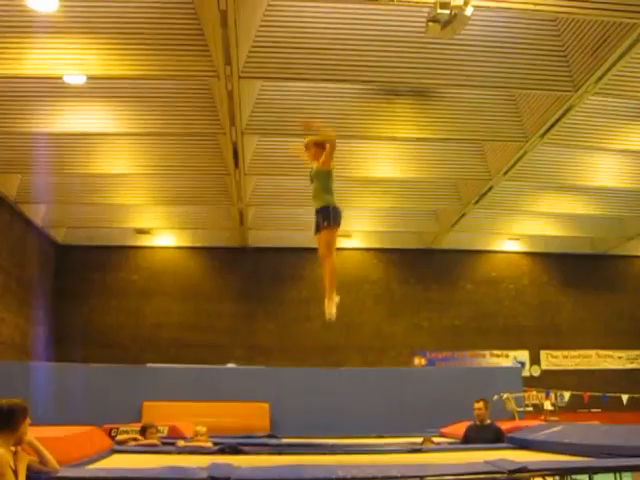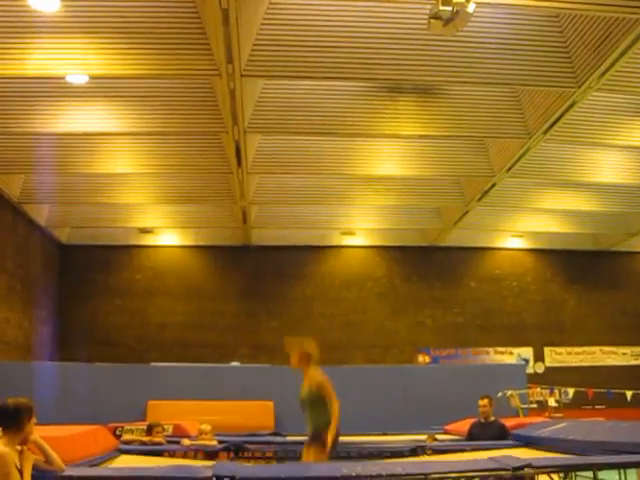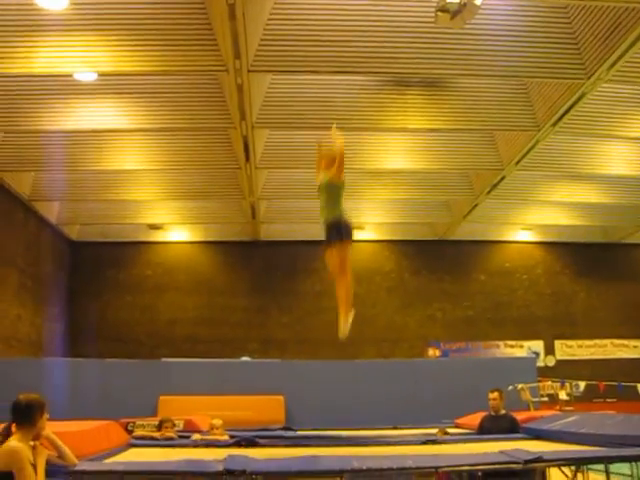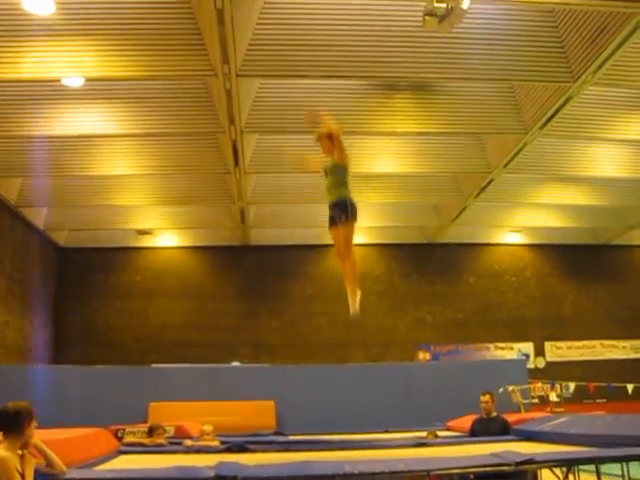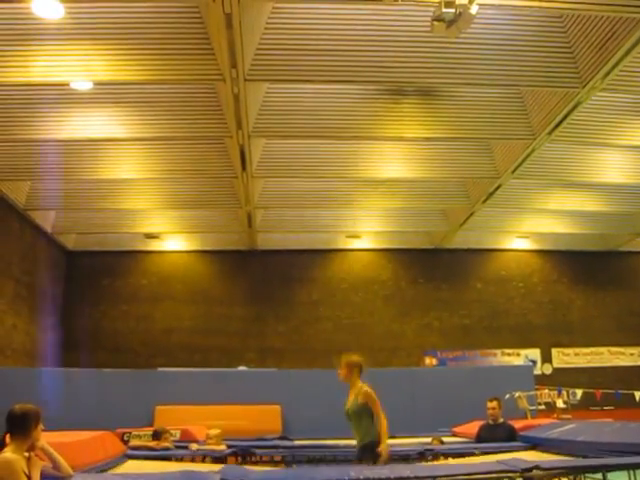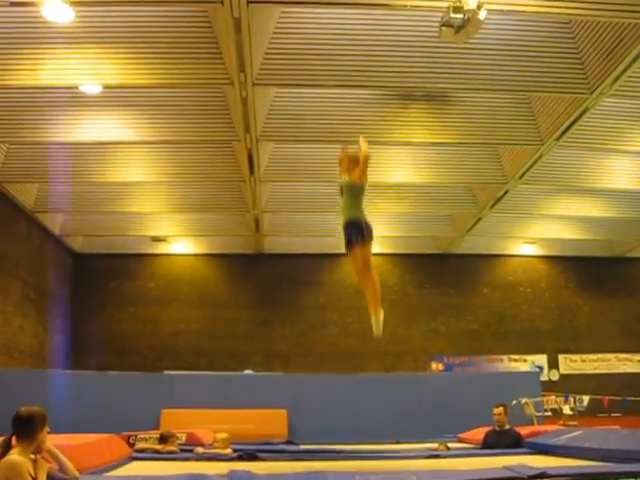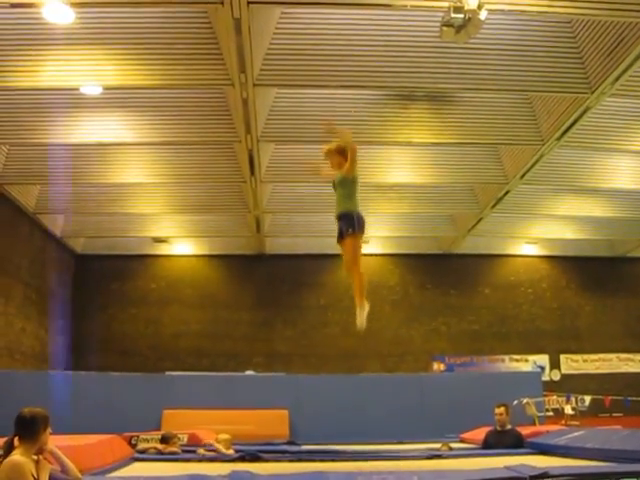
dt=0.5s
person 1, frame 1
left shoulder: (325, 161)
right shoulder: (316, 165)
left elbow: (332, 141)
right elbow: (310, 154)
left wrist: (316, 128)
right wrist: (304, 146)
left hip: (329, 210)
right hip: (320, 212)
left knee: (328, 254)
right knee: (324, 257)
left ankle: (331, 296)
right ankle: (331, 297)
person 1, frame 2
left shoulder: (318, 378)
right shoulder: (307, 379)
left elbow: (334, 404)
left wrist: (332, 433)
left hip: (324, 431)
right hip: (315, 432)
person 1, frame 3
left shoulder: (336, 175)
right shoulder: (325, 179)
left elbow: (340, 152)
right elbow: (319, 171)
left wrist: (336, 137)
right wrist: (320, 151)
left hip: (338, 225)
right hip: (330, 226)
left knee: (343, 271)
right knee: (336, 273)
left ankle: (347, 311)
right ankle: (344, 311)
person 1, frame 4
left shoulder: (340, 155)
right shoulder: (330, 161)
left elbow: (336, 133)
left wrist: (321, 120)
left hip: (344, 205)
right hip: (334, 208)
left knee: (346, 250)
right knee: (341, 252)
left ankle: (353, 290)
right ankle: (352, 291)
person 1, frame 5
left shoulder: (365, 391)
right shoulder: (351, 393)
left elbow: (381, 417)
left wrist: (384, 442)
left hip: (373, 444)
right hip: (363, 446)
person 1, frame 6
left shoulder: (359, 176)
right shoulder: (347, 180)
left elbow: (365, 156)
right elbow: (344, 169)
left wrist: (363, 144)
right wrist: (344, 155)
left hip: (358, 225)
right hip: (350, 227)
left knee: (366, 270)
right knee: (361, 273)
left ankle: (377, 310)
right ankle: (373, 311)
person 1, frame 7
left shoulder: (350, 168)
right shoulder: (340, 174)
left elbow: (352, 147)
left wrist: (338, 133)
left hip: (352, 218)
right hip: (344, 220)
left knee: (354, 263)
right knee: (350, 266)
left ankle: (362, 303)
right ankle: (360, 305)
